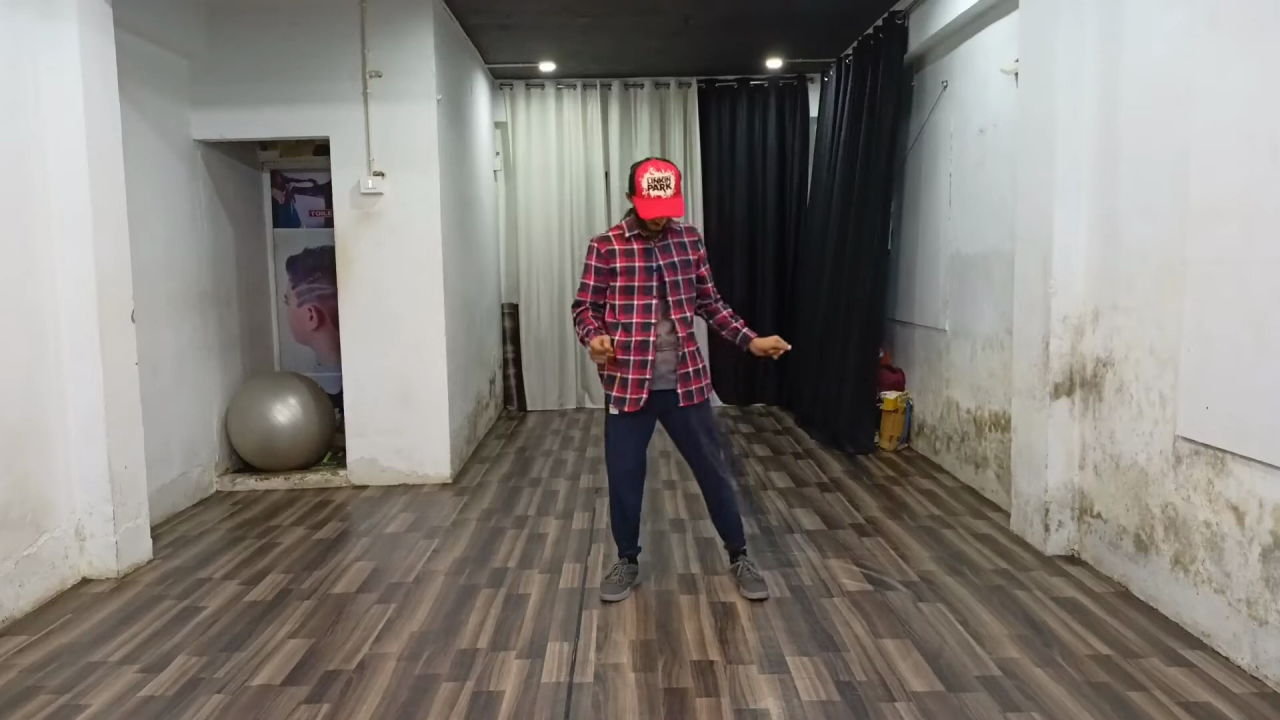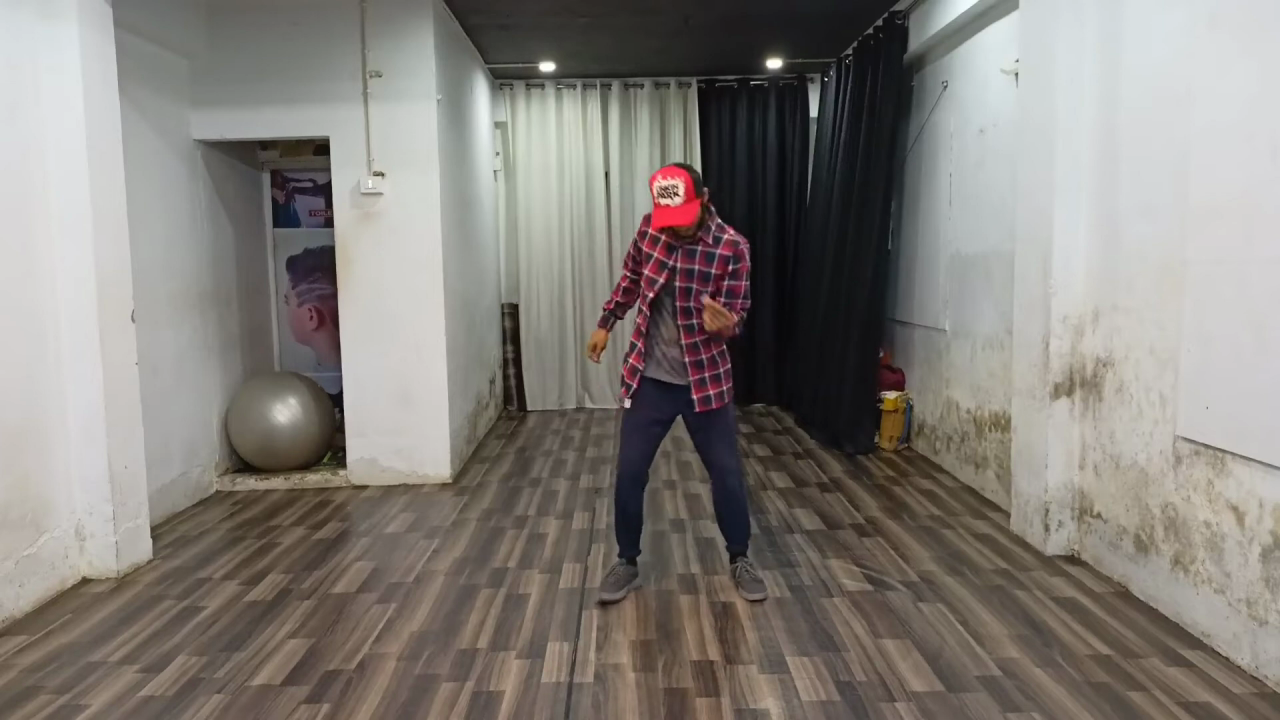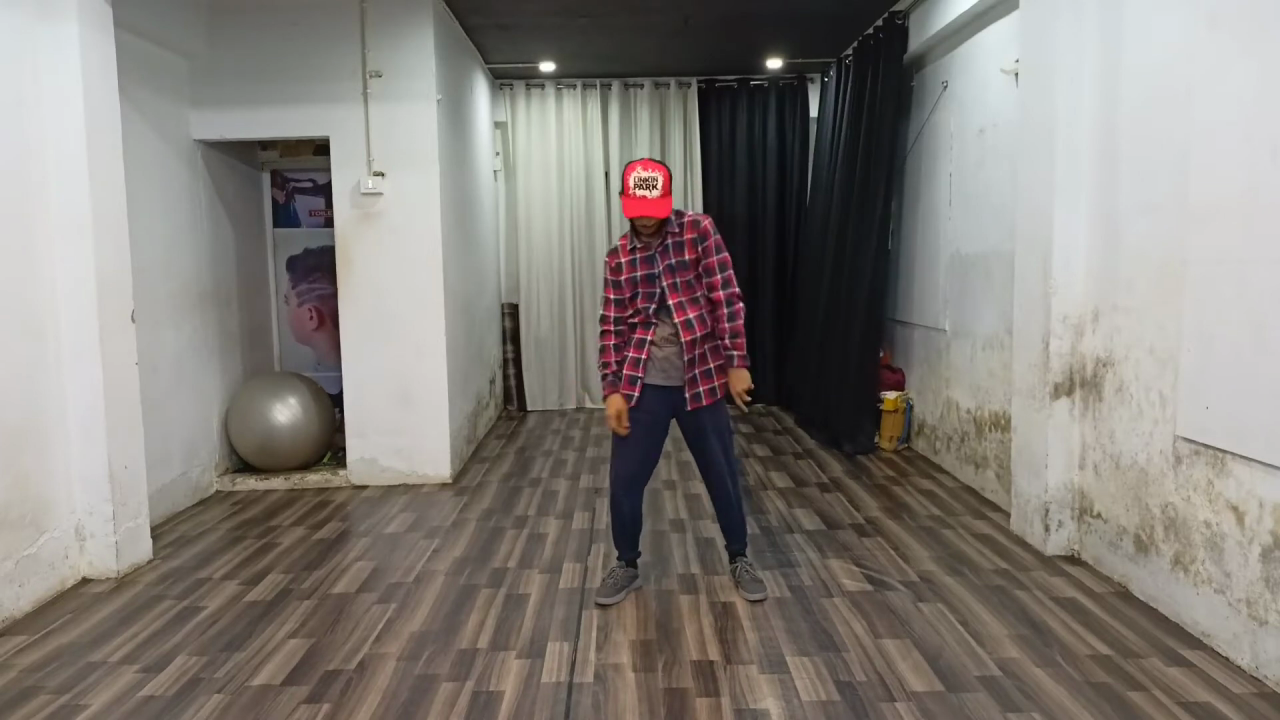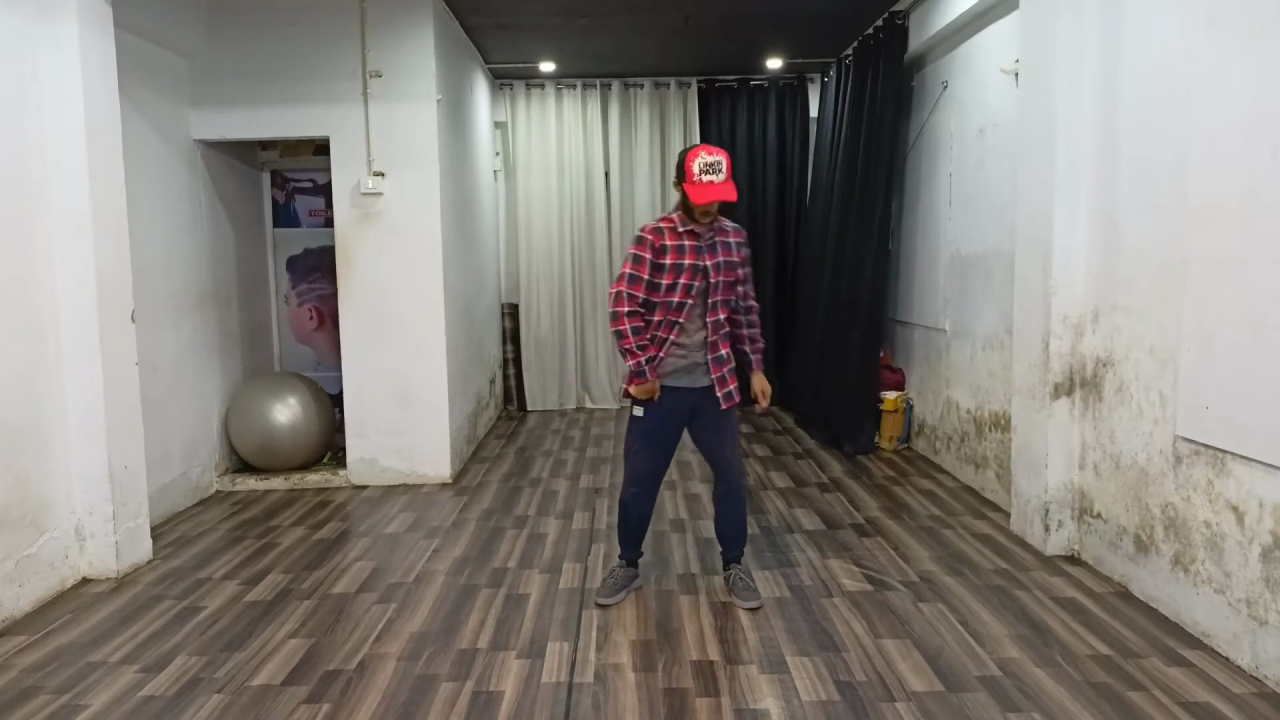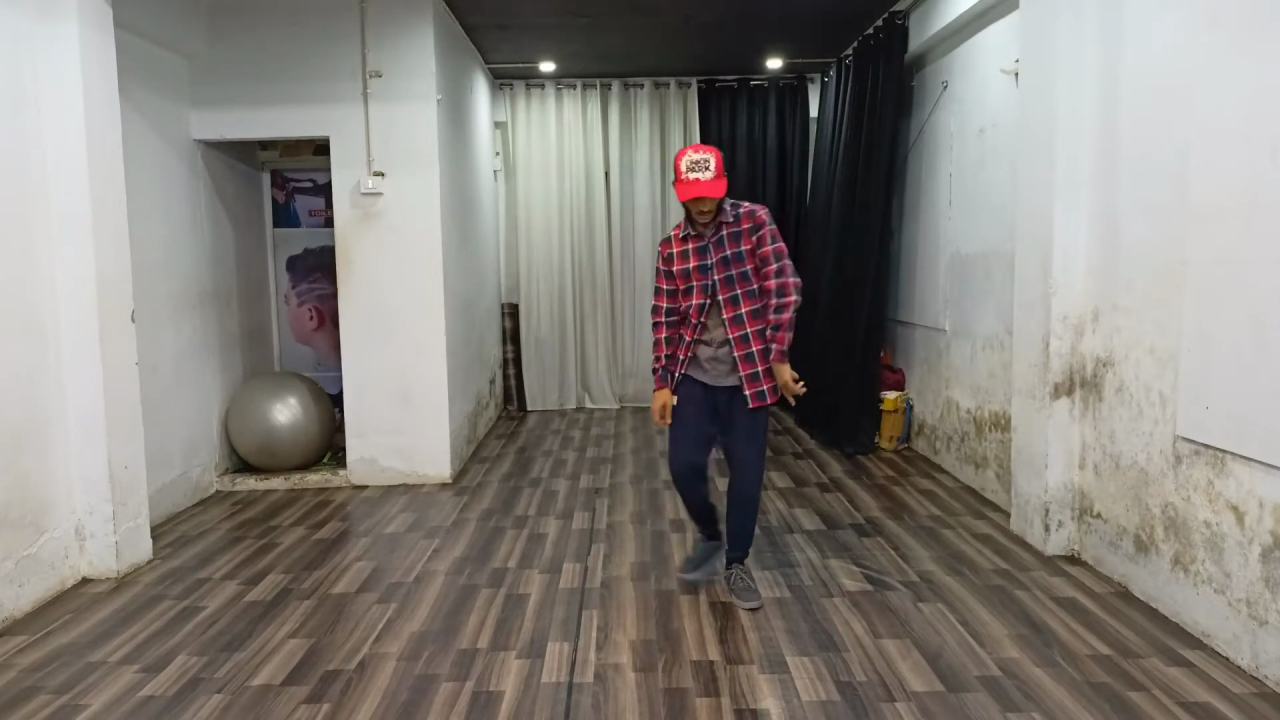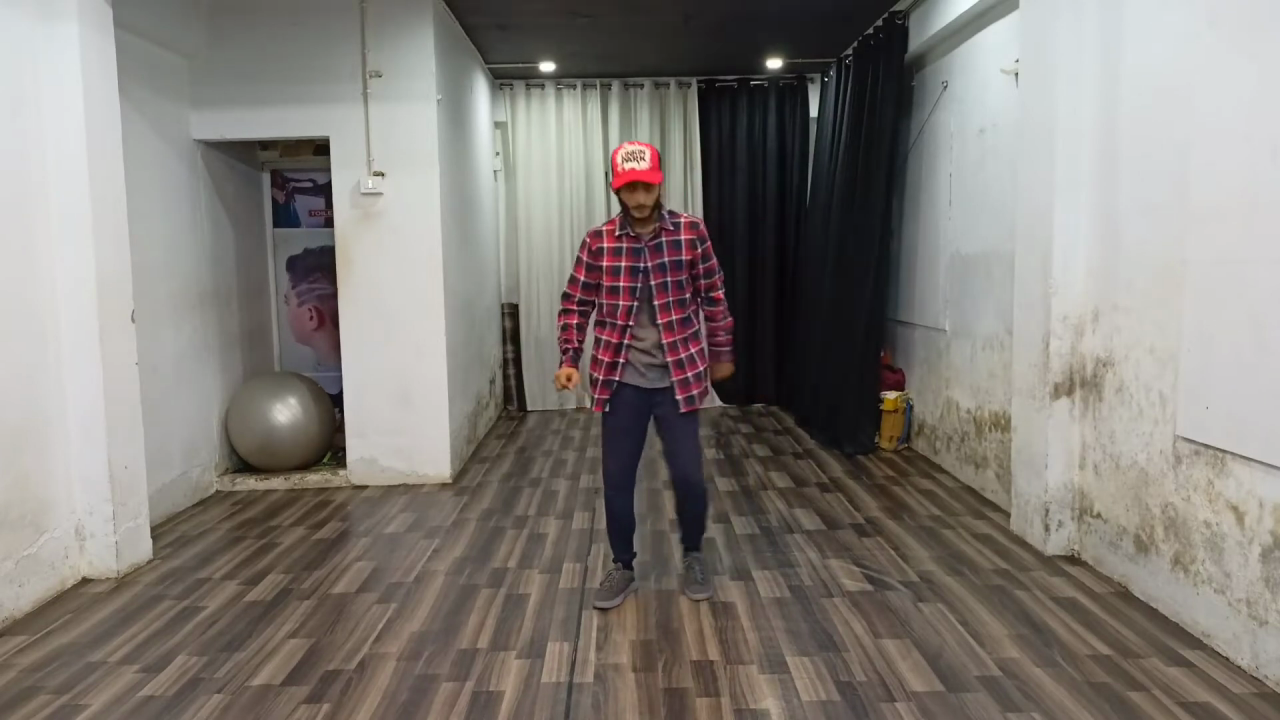
dt=0.7s
person 1, frame 1
left shoulder: (689, 239)
right shoulder: (606, 246)
left elbow: (709, 302)
right elbow: (584, 307)
left wrist: (751, 341)
right wrist: (595, 337)
left hip: (684, 381)
right hip: (628, 383)
left knee: (713, 469)
right knee: (624, 476)
left ankle: (738, 556)
right ankle: (627, 561)
person 1, frame 2
left shoulder: (732, 247)
right shoulder: (650, 228)
left elbow: (735, 313)
right elbow: (631, 276)
left wrist: (723, 323)
right wrist: (605, 324)
left hip: (706, 379)
right hip: (648, 377)
left knee: (727, 473)
right knee: (629, 472)
left ankle: (739, 559)
right ankle: (627, 562)
person 1, frame 3
left shoulder: (697, 230)
right shoulder: (618, 257)
left elbow: (726, 296)
right elbow: (611, 329)
left wrist: (737, 363)
right wrist: (613, 391)
left hip: (700, 378)
right hip: (642, 383)
left knee: (722, 474)
right knee: (625, 479)
left ankle: (739, 558)
right ankle: (627, 564)
person 1, frame 4
left shoulder: (734, 238)
right shoulder: (653, 238)
left elbow: (744, 306)
right elbow: (624, 308)
left wrist: (756, 366)
right wrist: (643, 372)
left hip: (716, 382)
right hip: (660, 384)
left knee: (731, 476)
right knee: (640, 480)
left ankle: (733, 566)
right ankle: (628, 564)
person 1, frame 5
left shoulder: (754, 220)
right shoulder: (672, 246)
left elbow: (784, 286)
right elbow: (666, 318)
left wrist: (778, 355)
right wrist: (663, 383)
left hip: (750, 374)
right hip: (695, 375)
left knee: (747, 474)
right knee: (684, 464)
left ankle: (736, 564)
right ankle: (709, 537)
person 1, frame 6
left shoulder: (690, 232)
right shoulder: (598, 242)
left elbow: (712, 295)
right elbow: (575, 304)
left wrist: (721, 352)
right wrist: (569, 359)
left hip: (678, 377)
right hip: (621, 381)
left knee: (688, 474)
right knee: (617, 479)
left ankle: (692, 554)
right ankle: (622, 567)
